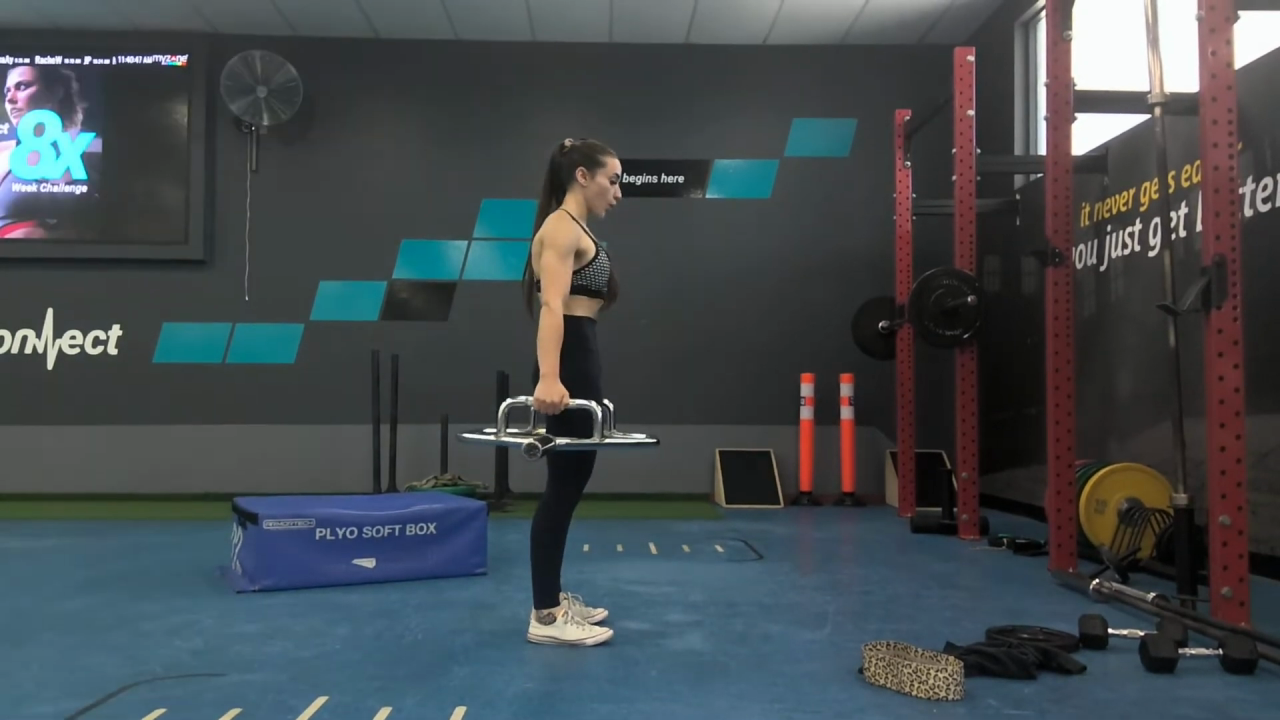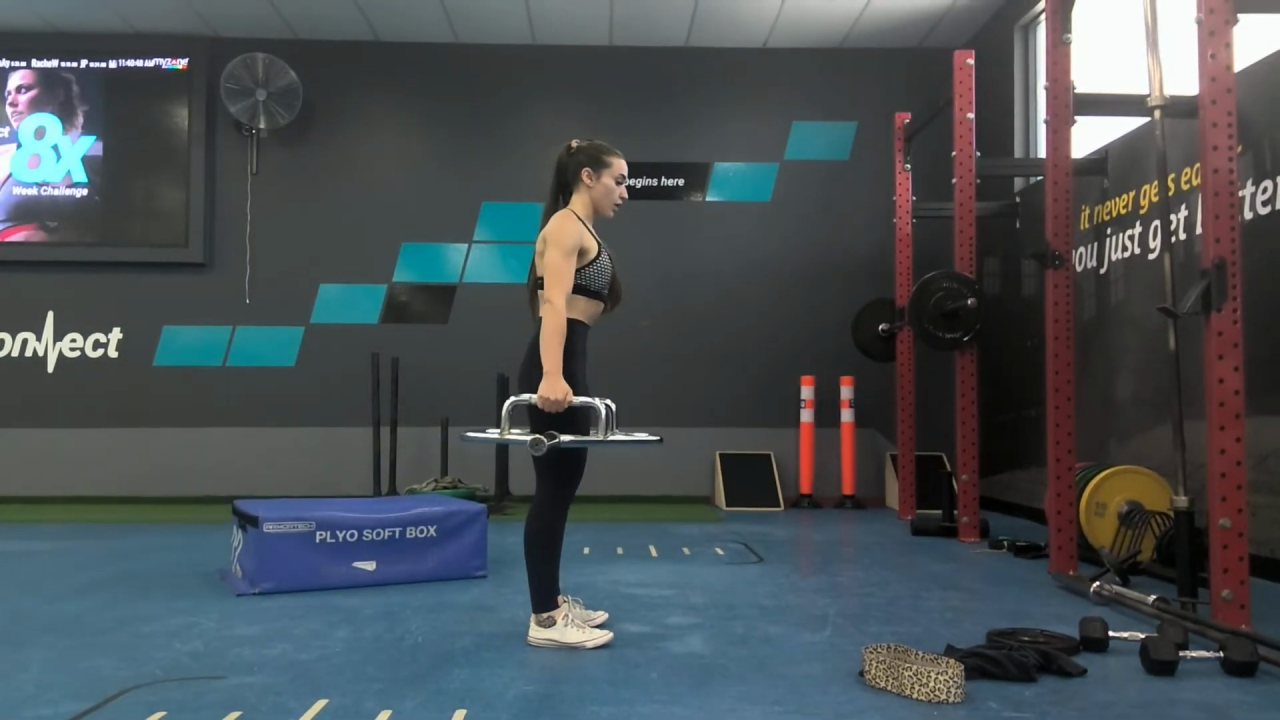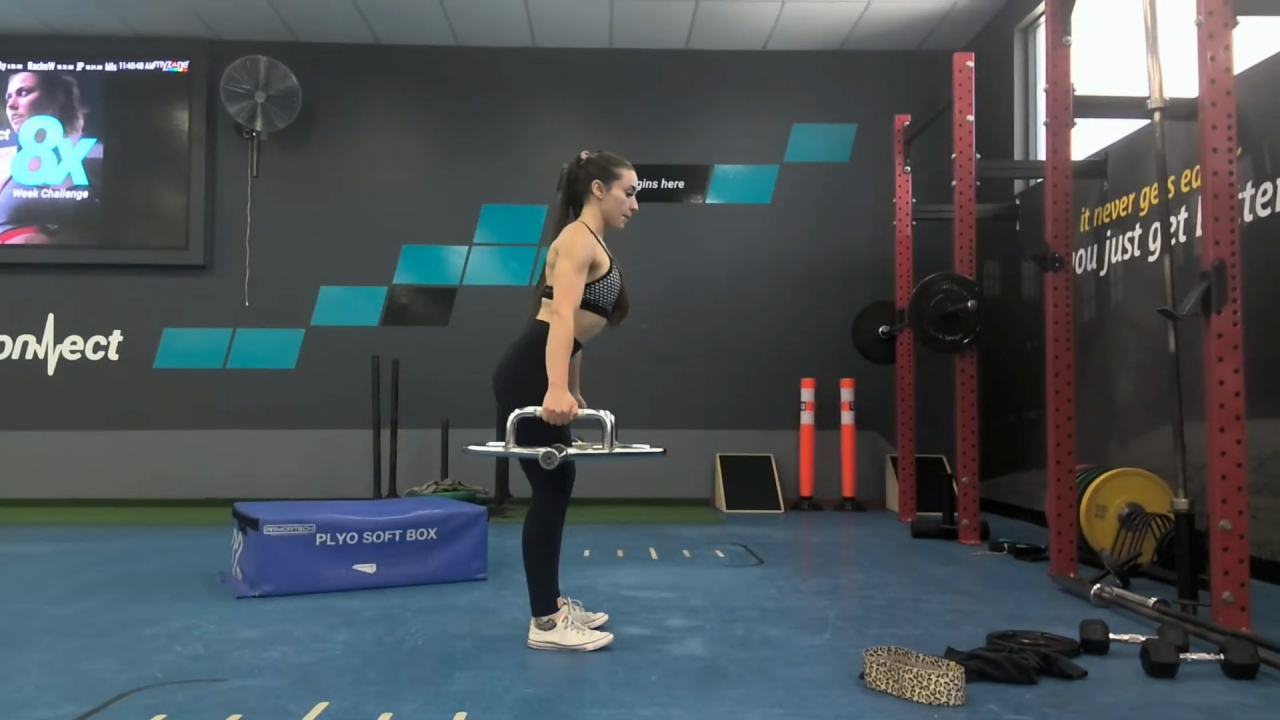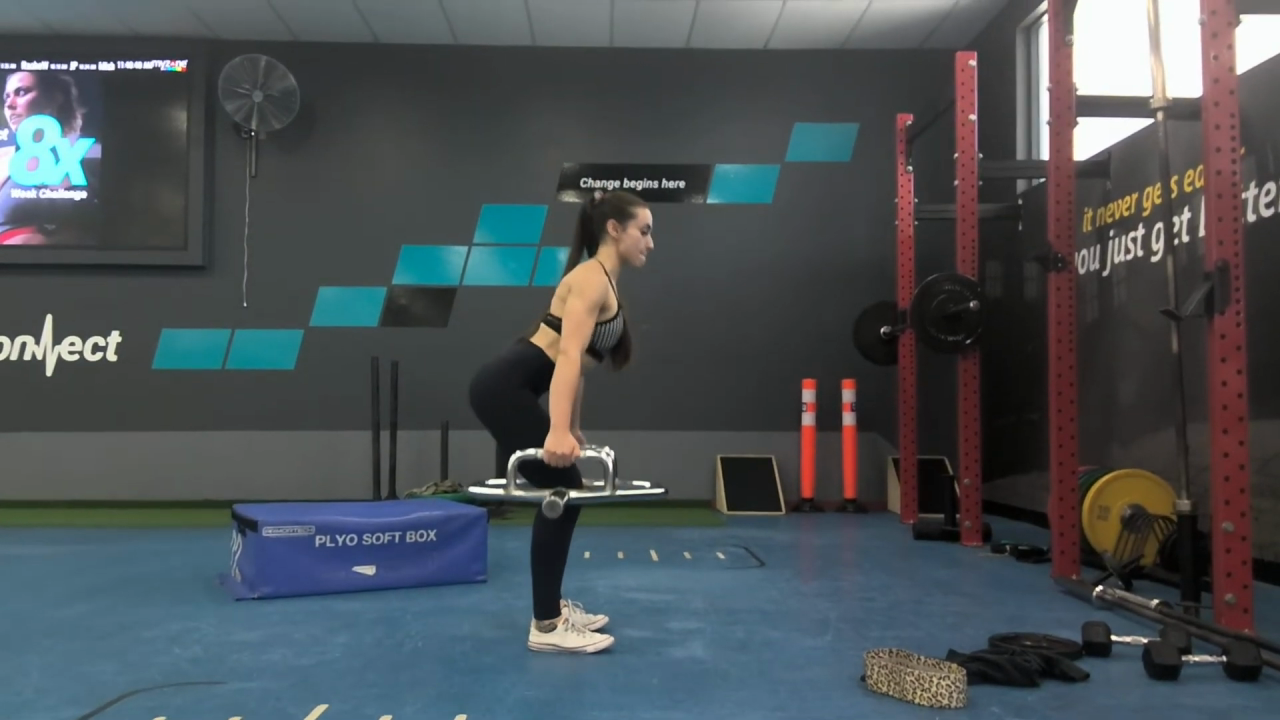
dt=0.5s
person 1, frame 1
left shoulder: (573, 228)
right shoulder: (562, 227)
right elbow: (552, 307)
right wrist: (548, 378)
left hip: (577, 360)
right hip: (569, 363)
left knee: (570, 484)
right knee: (564, 485)
left ankle: (552, 599)
right ankle: (546, 616)
person 1, frame 2
left shoulder: (580, 230)
right shoulder: (566, 226)
right elbow: (554, 306)
right wrist: (551, 377)
left hip: (566, 366)
right hip: (554, 369)
left knee: (562, 486)
right knee: (554, 488)
left ankle: (552, 602)
right ankle: (545, 620)
person 1, frame 3
left shoulder: (590, 242)
right shoulder: (579, 239)
right elbow: (561, 317)
left wrist: (572, 391)
right wrist: (556, 390)
left hip: (540, 374)
right hip: (529, 375)
left knee: (557, 488)
right knee: (550, 491)
left ankle: (552, 603)
right ankle: (545, 623)
person 1, frame 4
left shoulder: (602, 281)
right shoulder: (592, 278)
left elbow: (576, 360)
right elbow: (568, 356)
left wrist: (572, 427)
right wrist: (558, 430)
left hip: (509, 388)
right hip: (503, 388)
left knee: (563, 492)
right knee: (560, 492)
left ankle: (553, 606)
right ankle: (546, 625)
